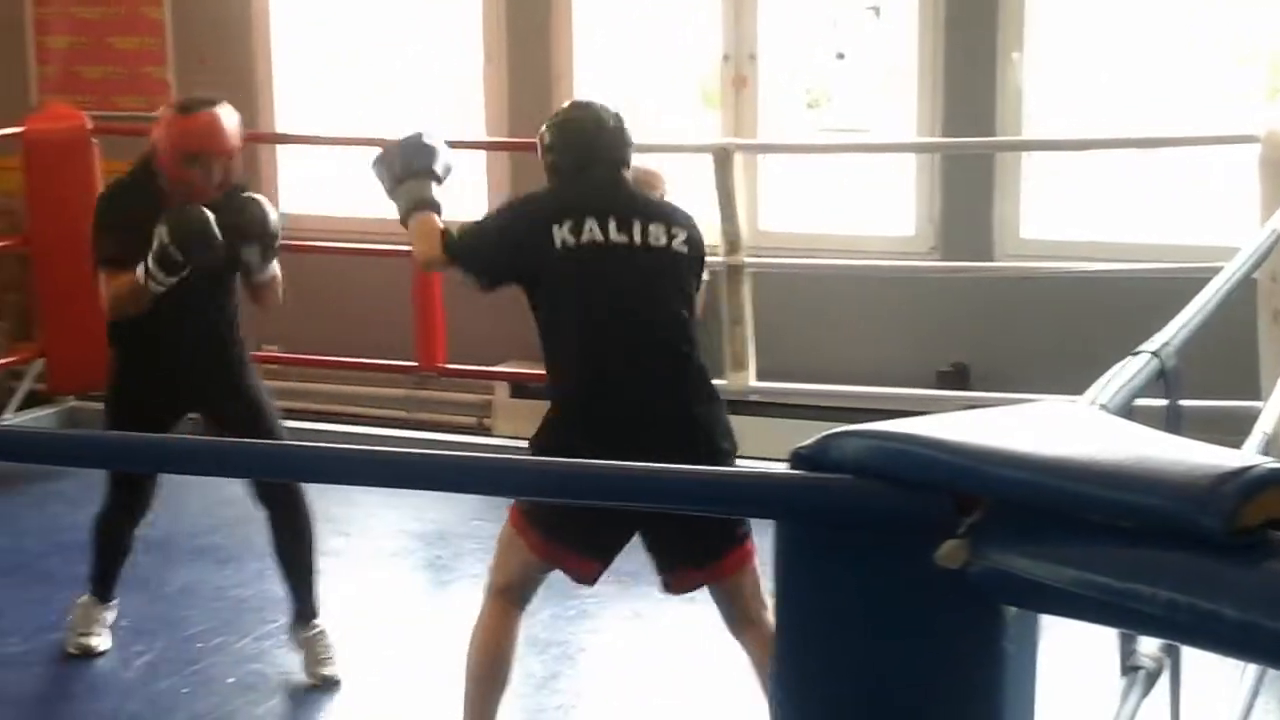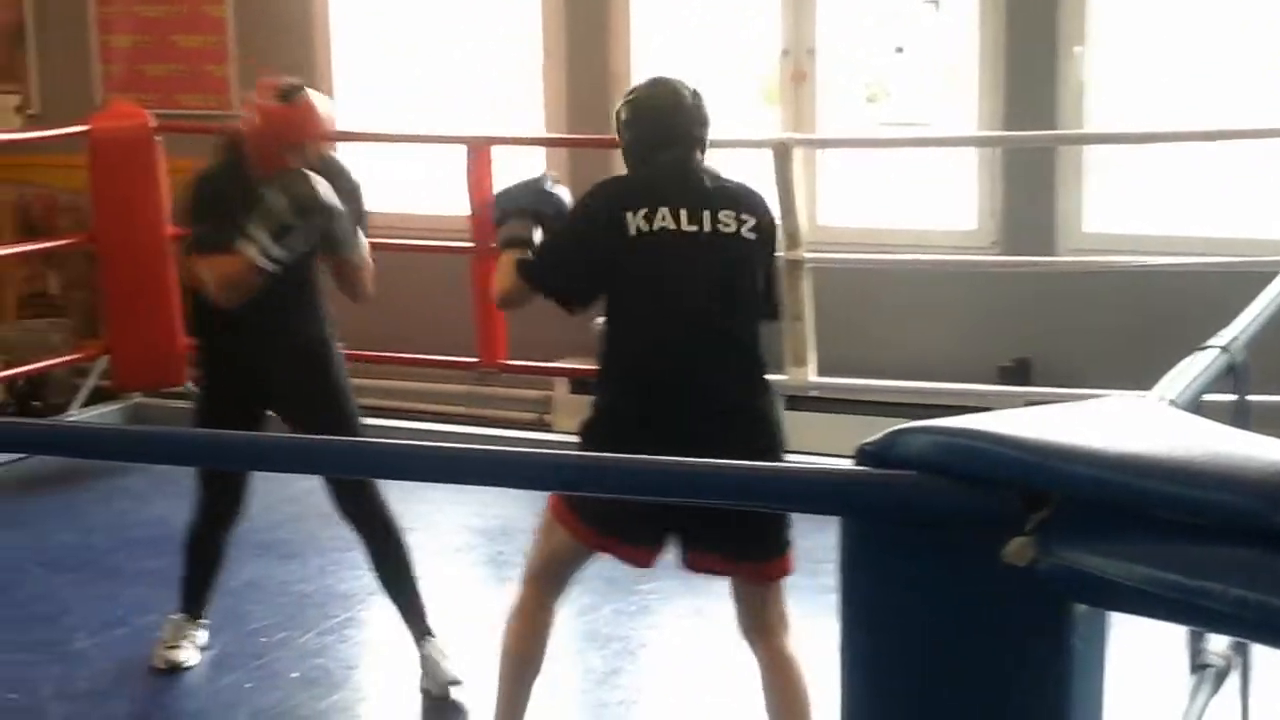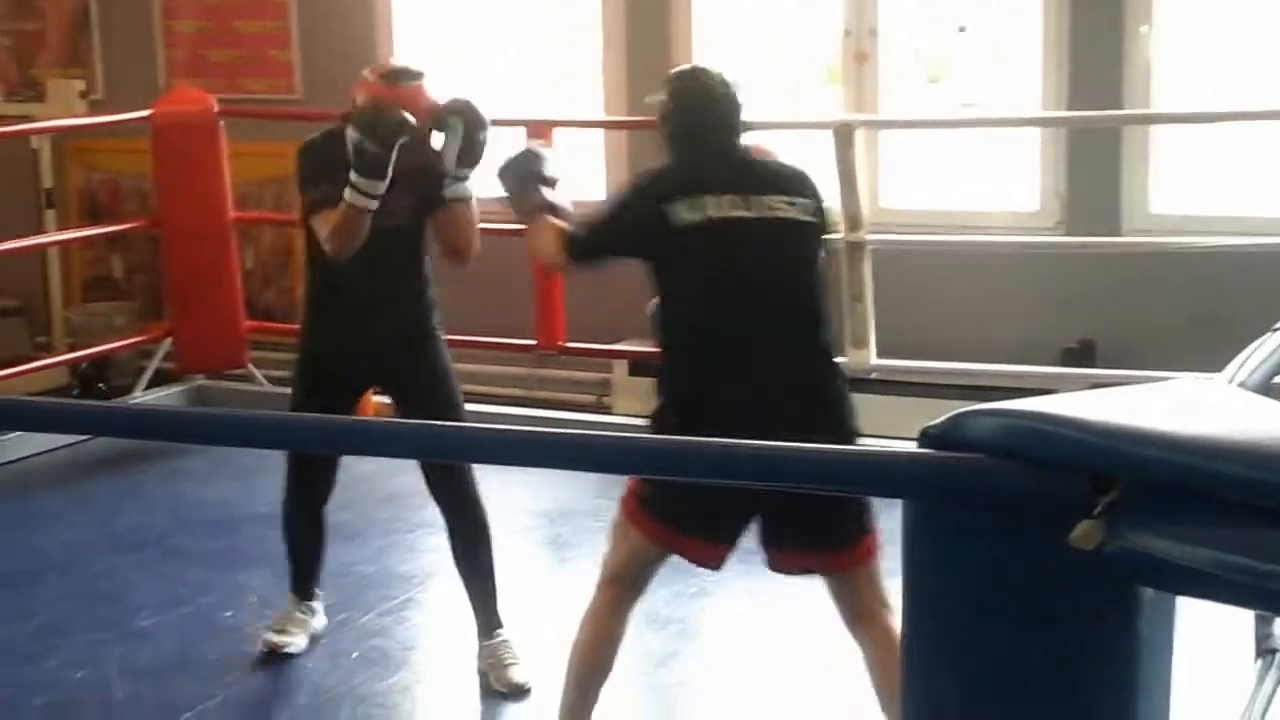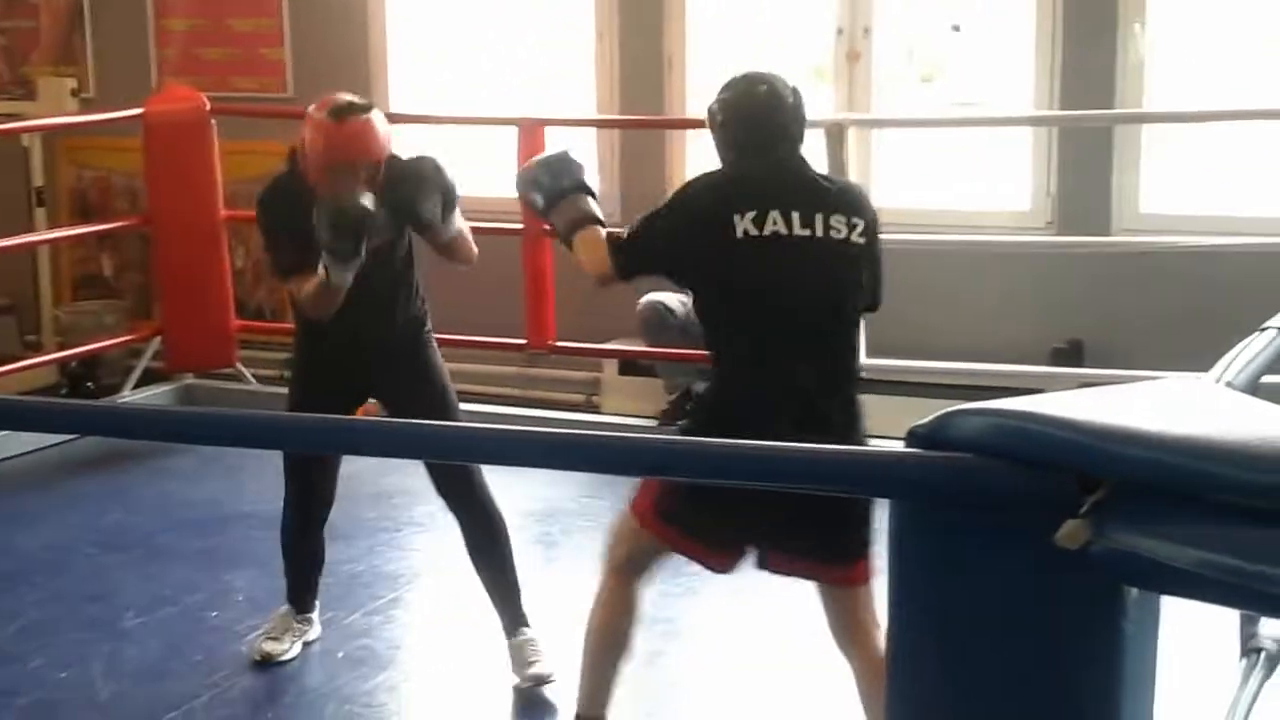
dt=0.3s
person 1, frame 1
left shoulder: (541, 216)
right shoulder: (680, 225)
left elbow: (434, 252)
left wrist: (413, 189)
left hip: (589, 449)
right hip: (693, 448)
left knee: (505, 594)
right knee: (754, 622)
person 1, frame 2
left shoulder: (611, 204)
right shoulder: (749, 208)
left elbow: (507, 290)
left wrist: (519, 231)
left hip: (635, 435)
right hip: (740, 438)
left knee: (541, 584)
right knee: (767, 628)
person 1, frame 3
left shoulder: (663, 192)
right shoulder: (799, 188)
left elbow: (558, 251)
left wrist: (536, 199)
left hip: (707, 426)
right hip: (815, 424)
left knee: (618, 583)
right knee: (869, 614)
person 1, frame 4
left shoulder: (714, 197)
right shoulder: (853, 205)
left elbow: (605, 264)
left wrist: (573, 212)
left hip: (734, 433)
right hip: (830, 440)
left knee: (622, 560)
right knee: (859, 631)
person 2, frame 1
left shoulder: (234, 204)
right shoulder: (123, 201)
left elbow: (269, 299)
right elbow: (115, 303)
left wrist: (259, 254)
right wrist: (162, 263)
left hip: (221, 363)
right hip: (145, 370)
left knee: (285, 493)
right knee: (127, 502)
left ankle: (307, 625)
right ankle: (98, 601)
person 2, frame 2
left shoulder: (320, 185)
right shoulder: (215, 189)
left elbow: (359, 287)
right elbow: (221, 289)
left wrist: (345, 229)
right wrist: (273, 236)
left hip: (307, 356)
right hip: (233, 367)
left knee: (361, 500)
right knee: (217, 506)
left ankle: (426, 642)
right ankle: (190, 619)
person 2, frame 3
left shoulder: (421, 157)
right shoulder: (323, 155)
left elbow: (461, 251)
right elbow: (338, 243)
left wrist: (457, 169)
right wrist: (369, 173)
left hip: (411, 333)
right hip: (333, 338)
left knee: (455, 485)
right knee: (307, 482)
left ankle: (492, 634)
right ankle: (304, 604)
person 2, frame 4
left shoulder: (396, 179)
right shoulder: (282, 200)
left elbow: (465, 254)
right elbow: (314, 306)
left wrist: (437, 212)
right wrist: (339, 256)
left hip: (402, 347)
right hip: (327, 357)
left knee: (466, 490)
right knee: (305, 500)
left ankle: (520, 632)
right ankle: (300, 613)
